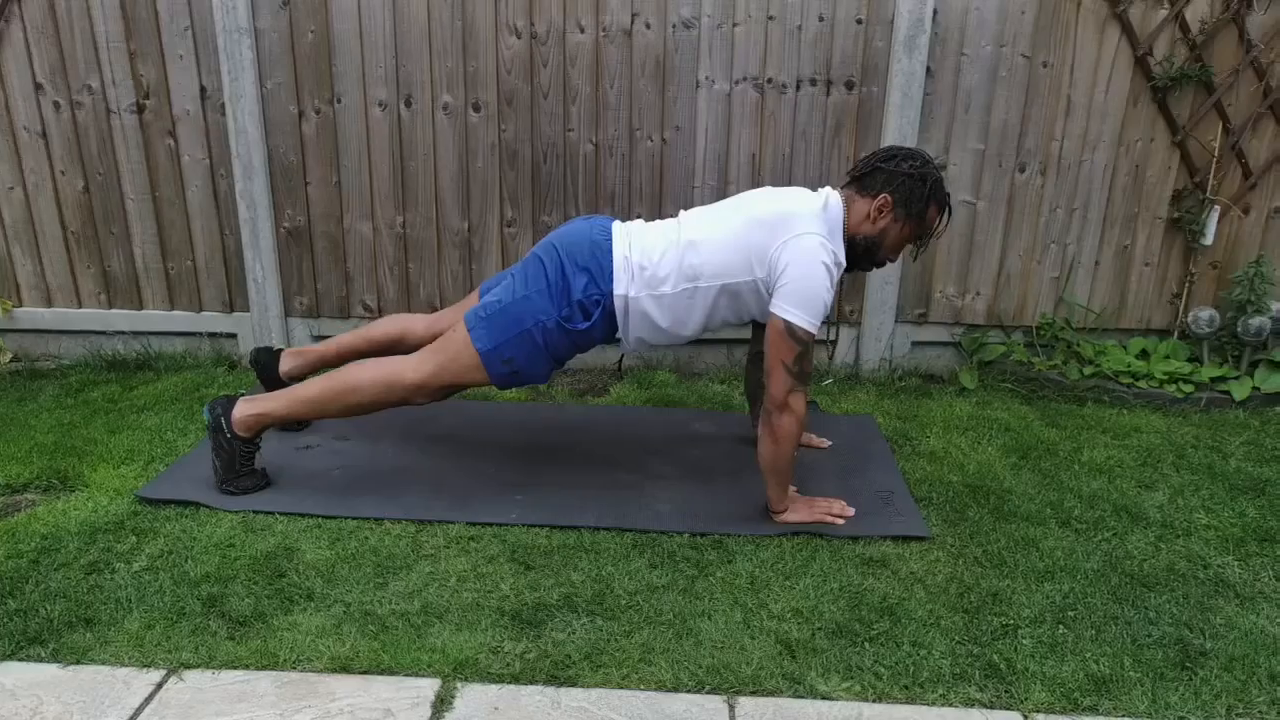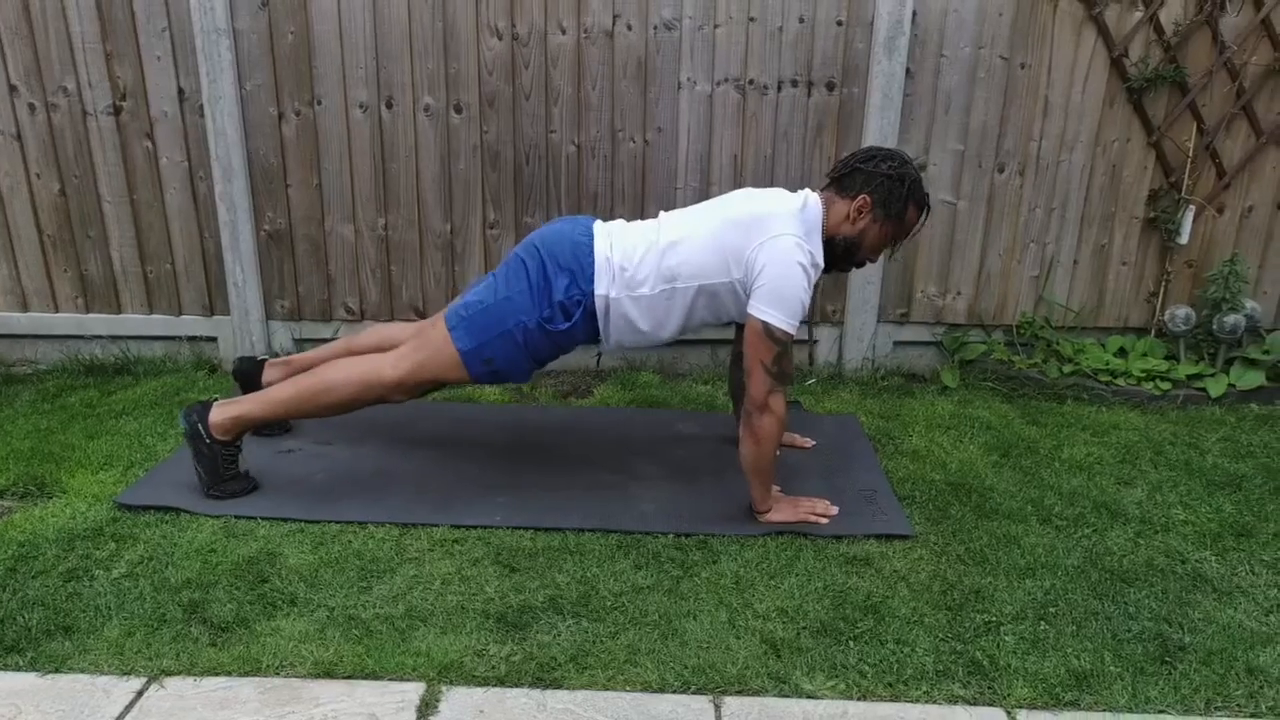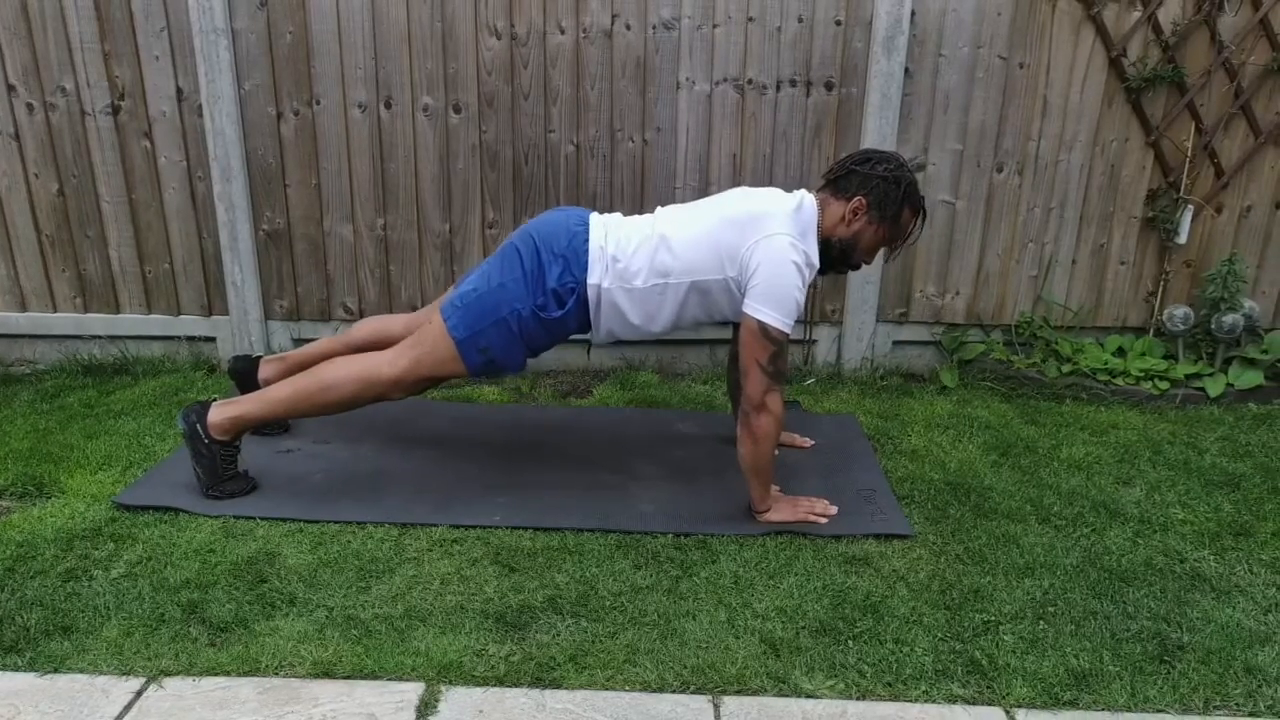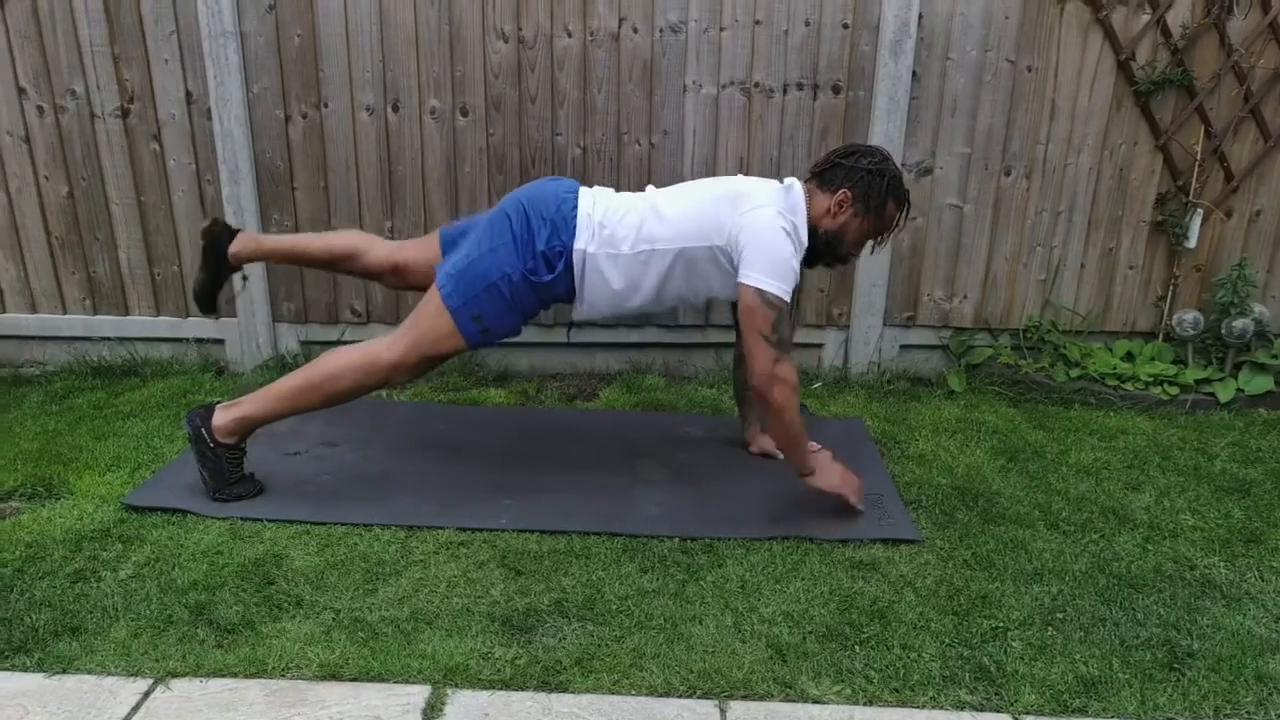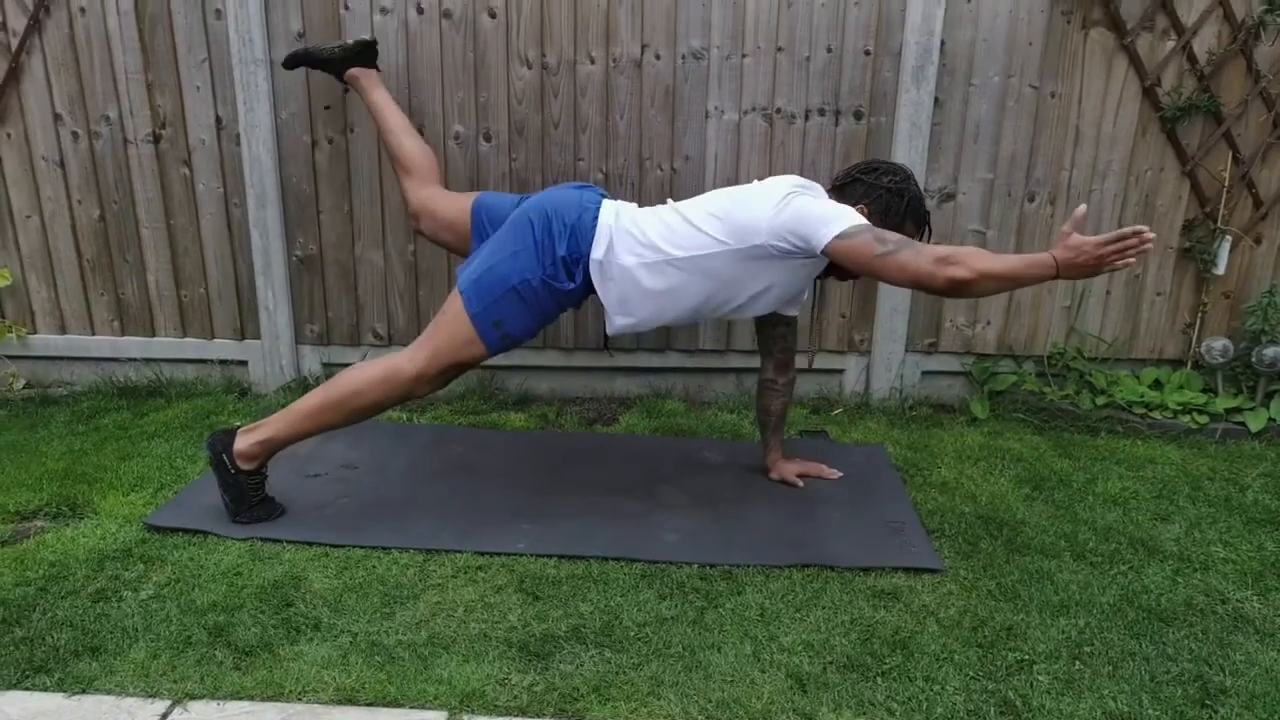
dt=0.5s
person 1, frame 1
left shoulder: (801, 214)
right shoulder: (814, 257)
left elbow: (760, 347)
right elbow: (785, 392)
left wrist: (770, 425)
right wrist: (783, 500)
left hip: (592, 251)
right hip: (588, 289)
left knee: (436, 330)
right knee: (427, 375)
left ankle: (289, 363)
right ankle: (245, 417)
person 1, frame 2
left shoulder: (782, 213)
right shoulder: (792, 258)
left elbow: (746, 364)
right elbow: (764, 392)
left wrist: (753, 425)
right wrist: (768, 500)
left hip: (574, 255)
right hip: (566, 289)
left knee: (424, 339)
right knee: (410, 374)
left ankle: (270, 372)
right ankle: (223, 420)
person 1, frame 3
left shoulder: (779, 213)
right shoulder: (786, 257)
left elbow: (743, 355)
right elbow: (761, 390)
left wrist: (756, 425)
right wrist: (765, 500)
left hip: (569, 244)
right hip: (561, 277)
left knee: (415, 328)
right knee: (404, 370)
left ankle: (267, 370)
right ankle: (222, 422)
person 1, frame 4
left shoulder: (765, 208)
right shoulder: (775, 231)
left elbow: (750, 346)
right elbow: (768, 362)
left wrist: (755, 429)
right wrist: (812, 461)
left hip: (553, 220)
right hip: (544, 240)
left knee: (383, 260)
right knee: (401, 354)
left ankle: (234, 248)
right ankle: (224, 424)
person 1, frame 5
left shoulder: (792, 256)
right shoulder: (805, 212)
left elbow: (777, 360)
right elbow: (940, 273)
left wrist: (775, 457)
right wrist: (1059, 263)
left hip: (573, 229)
right hip: (568, 244)
left knee: (426, 204)
right knee: (424, 366)
left ankle: (360, 71)
right ankle: (246, 449)
